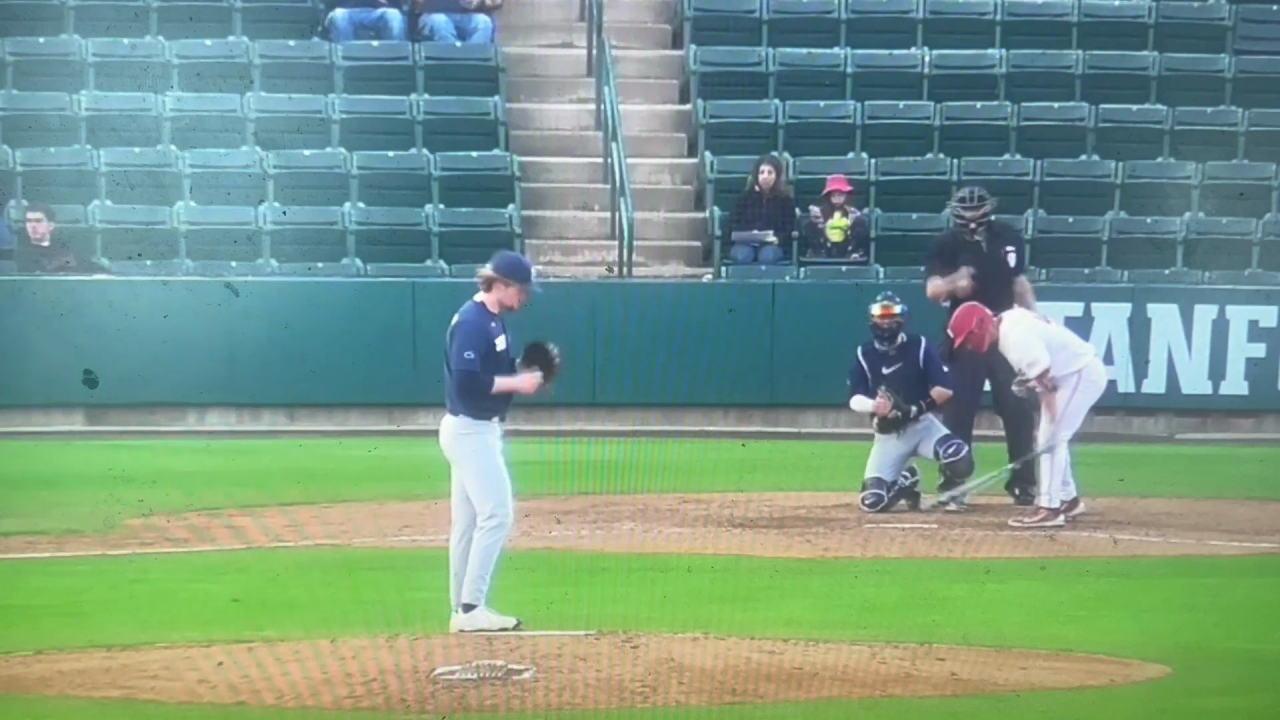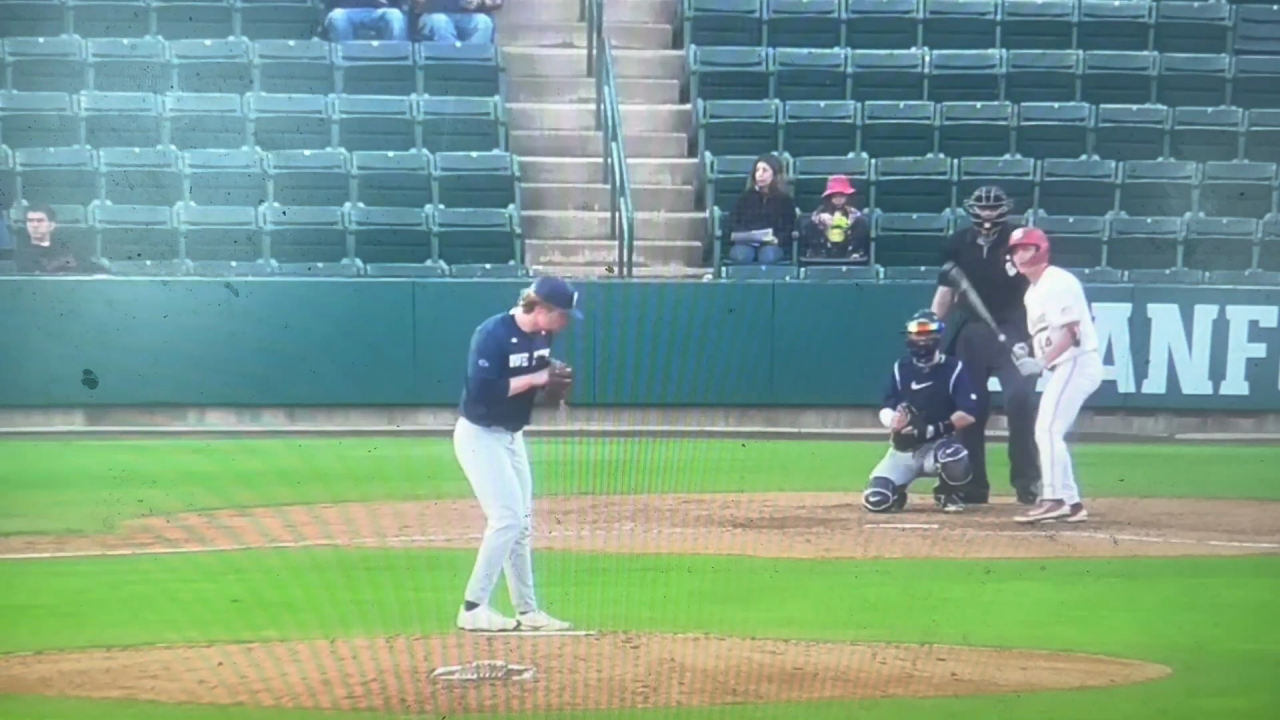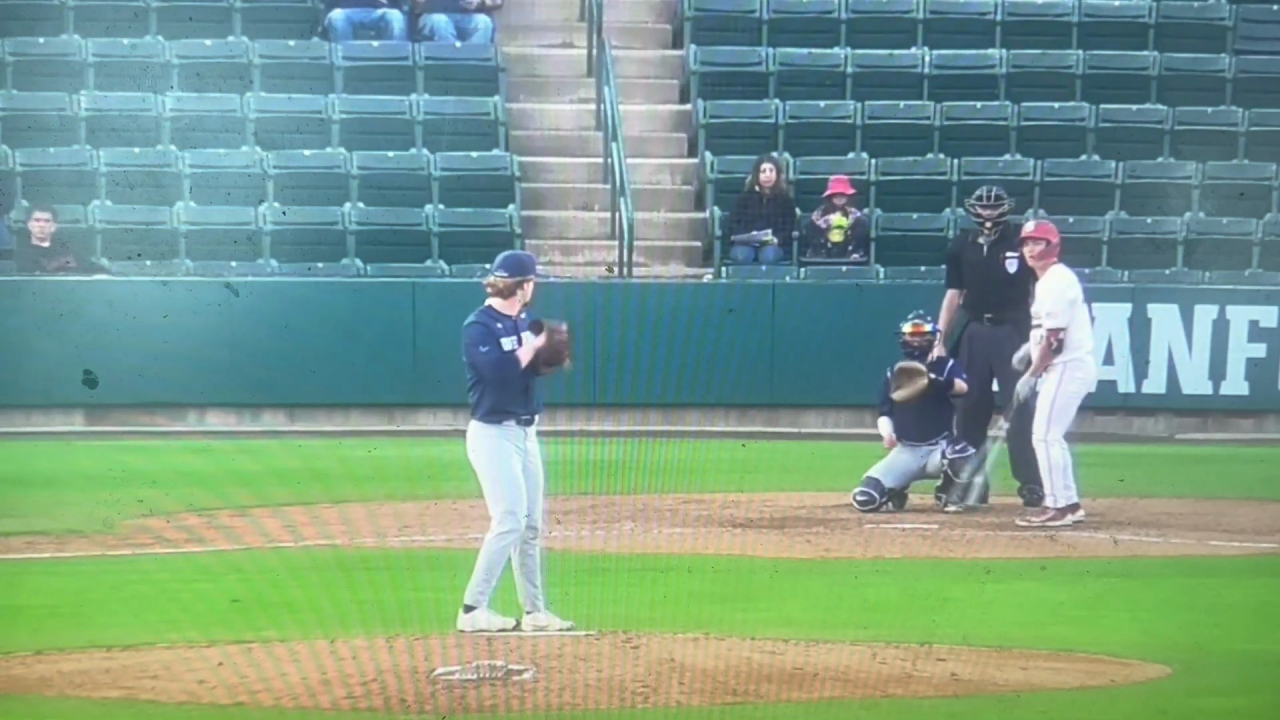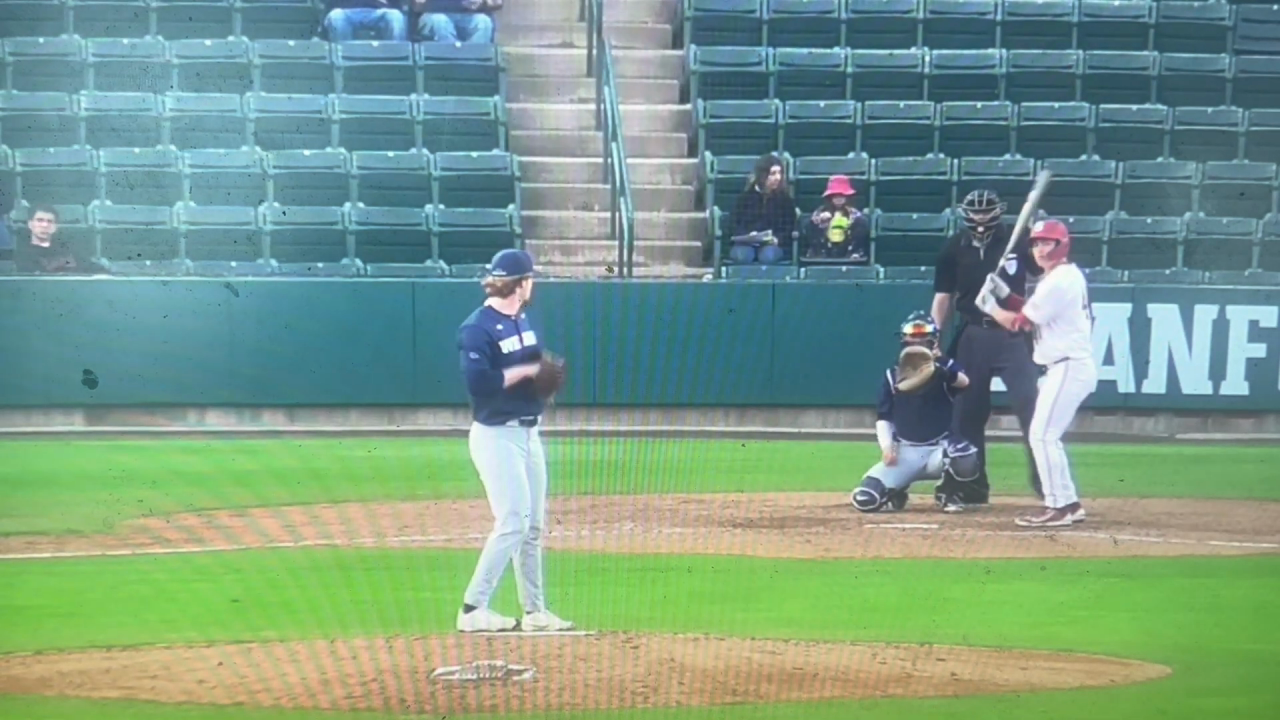
dt=1s
person 1, frame 1
left shoulder: (493, 317)
right shoulder: (472, 323)
right elbow: (469, 384)
left wrist: (523, 371)
right wrist: (517, 384)
left hip: (478, 430)
right hip: (471, 431)
left knee: (468, 521)
right knee: (496, 515)
left ankle: (464, 607)
right ankle: (471, 610)
person 1, frame 2
left shoulder: (543, 336)
right shoulder: (492, 335)
right elbow: (484, 390)
left wrist: (554, 381)
right wrist: (534, 378)
left hip: (512, 436)
right hip: (480, 436)
left knee: (521, 525)
right knee: (507, 518)
left ankle: (527, 611)
right ankle: (473, 608)
person 1, frame 3
left shoulder: (523, 319)
right shoulder: (479, 326)
left elbow: (533, 364)
right elbow: (499, 371)
right wrist: (536, 344)
left hip: (525, 431)
right hip: (492, 434)
left knee: (532, 524)
right knee: (509, 521)
left ankle: (534, 611)
right ankle: (472, 609)
person 1, frame 4
left shoulder: (522, 320)
right shoulder: (477, 327)
right elbow: (479, 382)
right wrist: (529, 369)
left hip: (527, 433)
right hip: (496, 435)
left knee: (534, 525)
right knee: (513, 522)
left ankle: (535, 612)
right ankle: (473, 610)
person 2, frame 1
left shoulder: (1009, 237)
right shoulder: (946, 244)
left elbow: (1019, 282)
right elbow: (933, 289)
right wrist: (953, 284)
left knee: (1019, 409)
right knee: (959, 410)
left ankle: (1022, 483)
right ankle: (952, 485)
person 2, frame 2
right shoulder: (958, 244)
right elbow: (945, 293)
left hip: (1011, 331)
right hip: (970, 333)
left knee: (1020, 400)
left ankle: (1027, 479)
right ankle: (973, 485)
person 2, frame 3
left shoulder: (1022, 241)
right shoulder: (961, 246)
right elbow: (953, 295)
right wrist: (939, 339)
left hip: (1013, 331)
right hip: (974, 332)
left knee: (1020, 408)
right knee: (970, 409)
left ankle: (1031, 484)
person 2, frame 4
left shoulder: (1018, 240)
right shoulder: (954, 247)
right elbow: (944, 295)
left hip: (1012, 335)
right hip: (971, 335)
left knee: (1029, 405)
right knee: (967, 412)
right ankle: (969, 486)
person 3, frame 1
left shoulder: (1017, 336)
right shoulder: (1007, 322)
left elbow: (1047, 381)
left wrist: (1052, 427)
right wrist: (1026, 379)
left hip: (1083, 374)
right hip: (1070, 373)
left knee: (1052, 439)
right knee: (1049, 439)
left ankle: (1049, 508)
right ankle: (1067, 500)
person 3, frame 2
left shoulder: (1059, 281)
right shoulder: (1032, 293)
left elbow: (1072, 332)
left wrist: (1042, 361)
right wrist: (1027, 350)
left hip: (1077, 364)
right hip: (1063, 366)
left knee: (1047, 429)
right knee: (1051, 432)
left ankle: (1054, 499)
right ankle: (1071, 503)
person 3, frame 3
left shoulder: (1056, 281)
right shoulder: (1049, 280)
left elbow: (1055, 339)
left wrist: (1031, 375)
right wrist: (1030, 348)
left hip: (1069, 366)
right hip: (1068, 366)
left knee: (1044, 435)
right knee: (1052, 435)
left ankle: (1056, 507)
right ankle: (1070, 503)
person 3, frame 4
left shoulder: (1057, 282)
right shoulder: (1068, 275)
left elbow: (1021, 323)
right elbow: (1035, 308)
left wrist: (990, 308)
right wrist: (1006, 294)
left hip: (1069, 368)
right hip: (1067, 367)
left knee: (1042, 435)
right knee: (1047, 435)
left ankle: (1057, 508)
right ankle: (1069, 503)
person 4, frame 1
left shoulder: (919, 346)
right shoulder: (864, 354)
left elbow: (945, 389)
right elbow: (855, 400)
left wrist: (914, 410)
right wrist: (874, 406)
left hip: (922, 424)
right hip: (888, 434)
left knee: (958, 456)
right knee: (872, 501)
right ankle: (903, 482)
person 4, frame 2
left shoulder: (954, 369)
right shoulder: (900, 368)
left elbow: (968, 414)
right elbow: (885, 410)
left wrist: (930, 431)
right wrist: (893, 420)
left hip: (937, 445)
right hip: (904, 449)
left knee: (956, 462)
right knee: (875, 500)
left ankle: (948, 495)
right ankle: (897, 489)
person 4, frame 3
left shoulder: (946, 366)
right shoulder: (895, 373)
left elbow: (962, 387)
right elbow: (884, 414)
left wrist: (936, 382)
right wrist: (887, 433)
left hip: (939, 447)
right hip: (905, 451)
left knee: (964, 460)
right knee: (864, 500)
left ankle: (949, 493)
right ankle: (896, 492)
person 4, frame 4
left shoulder: (945, 367)
right shoulder: (893, 374)
left elbow: (964, 382)
right elbow: (883, 418)
left wrist: (941, 372)
right wrist: (886, 446)
left hip: (939, 448)
right hip: (905, 452)
left knee: (966, 460)
right knee: (865, 500)
right ankle: (896, 493)
